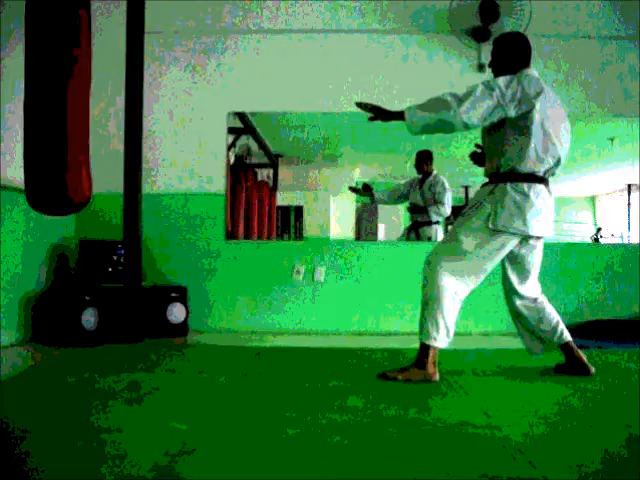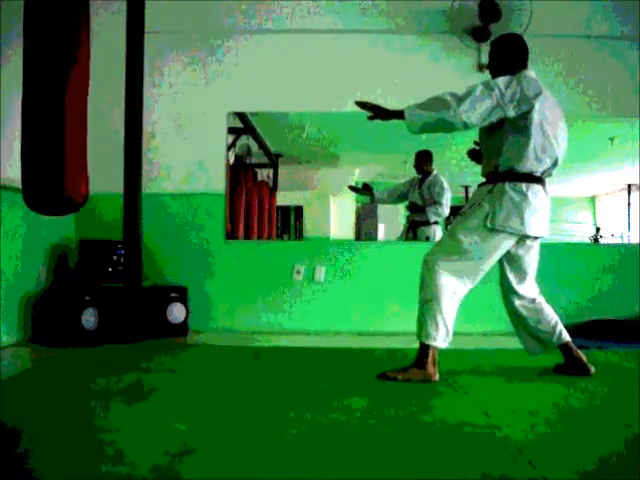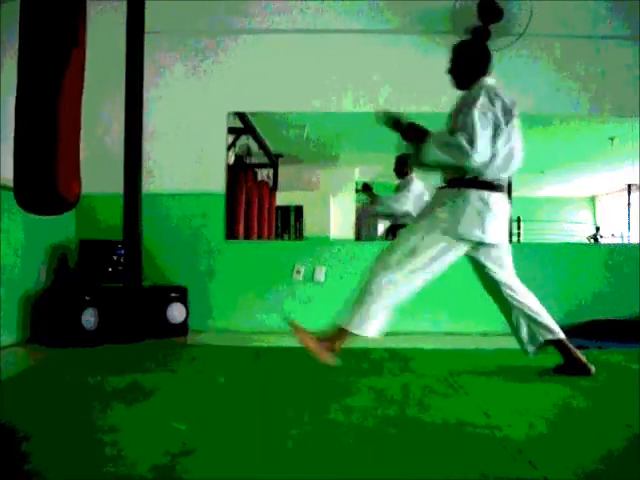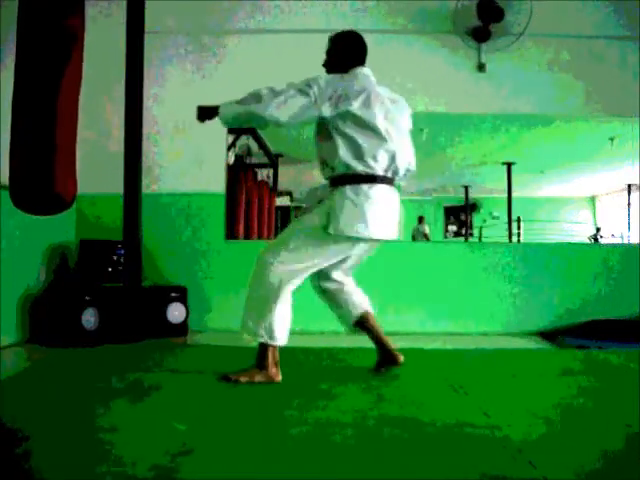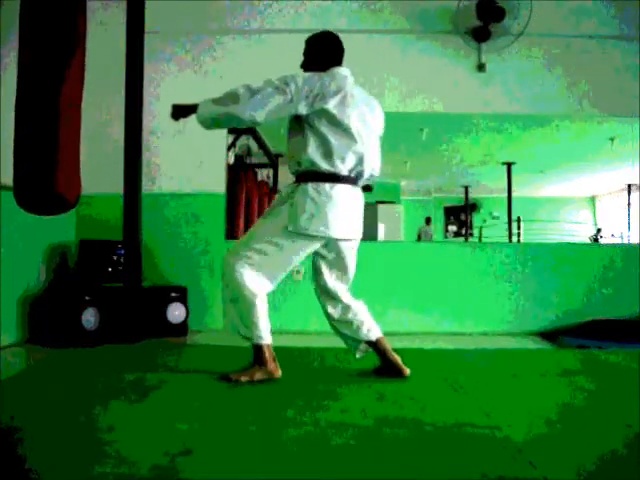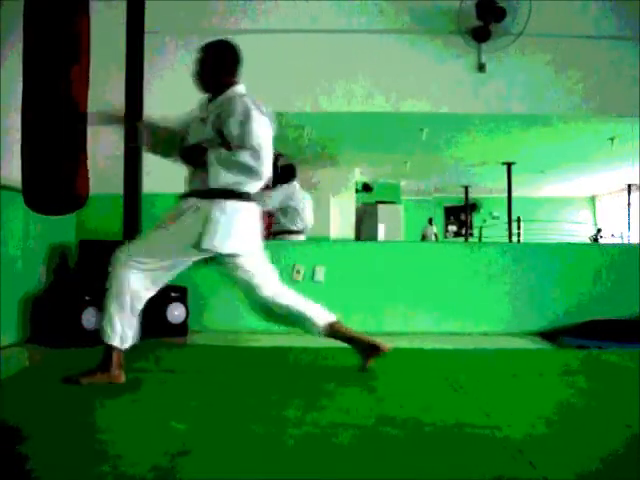
dt=0.4s
person 1, frame 1
left shoulder: (515, 85)
right shoulder: (551, 100)
left elbow: (458, 110)
left wrist: (396, 115)
right wrist: (494, 159)
left hip: (509, 198)
right hip: (537, 201)
left knee: (443, 266)
right knee: (523, 290)
left ankle: (425, 363)
right ankle: (576, 358)
person 1, frame 2
left shoulder: (515, 86)
right shoulder: (546, 100)
left elbow: (459, 109)
left wrist: (394, 113)
left hip: (507, 198)
right hip: (532, 202)
left knee: (441, 266)
right knee: (520, 290)
left ankle: (426, 363)
right ankle: (574, 358)
person 1, frame 3
left shoulder: (482, 98)
right shoulder: (492, 101)
left elbow: (469, 152)
right elbow: (473, 150)
left wrist: (421, 145)
right wrist: (417, 134)
left hip: (465, 205)
right hip: (489, 208)
left knee: (395, 267)
right knee: (506, 287)
left ankle: (331, 343)
right ankle: (573, 356)
person 1, frame 4
left shoulder: (337, 87)
right shoulder: (395, 101)
left elbow: (274, 104)
right elbow: (407, 164)
left wrist: (219, 110)
left hip: (351, 201)
right hip: (383, 201)
left knee: (275, 267)
right knee: (328, 274)
left ankle: (267, 365)
right ankle: (386, 348)
person 1, frame 5
left shoulder: (316, 84)
right shoulder: (369, 102)
left elbow: (253, 102)
right elbow: (371, 167)
left wrist: (196, 108)
left hip: (315, 198)
right hip: (348, 202)
left knee: (243, 264)
right knee: (335, 291)
left ankle: (266, 361)
right ankle: (392, 361)
person 1, frame 6
left shoulder: (240, 108)
right shoulder: (216, 107)
left elbow: (253, 163)
right elbow: (188, 145)
left wrist: (204, 157)
left hip: (215, 214)
right hip: (231, 216)
left knee: (129, 265)
right knee: (273, 291)
left ankle: (112, 366)
right ankle: (360, 342)
